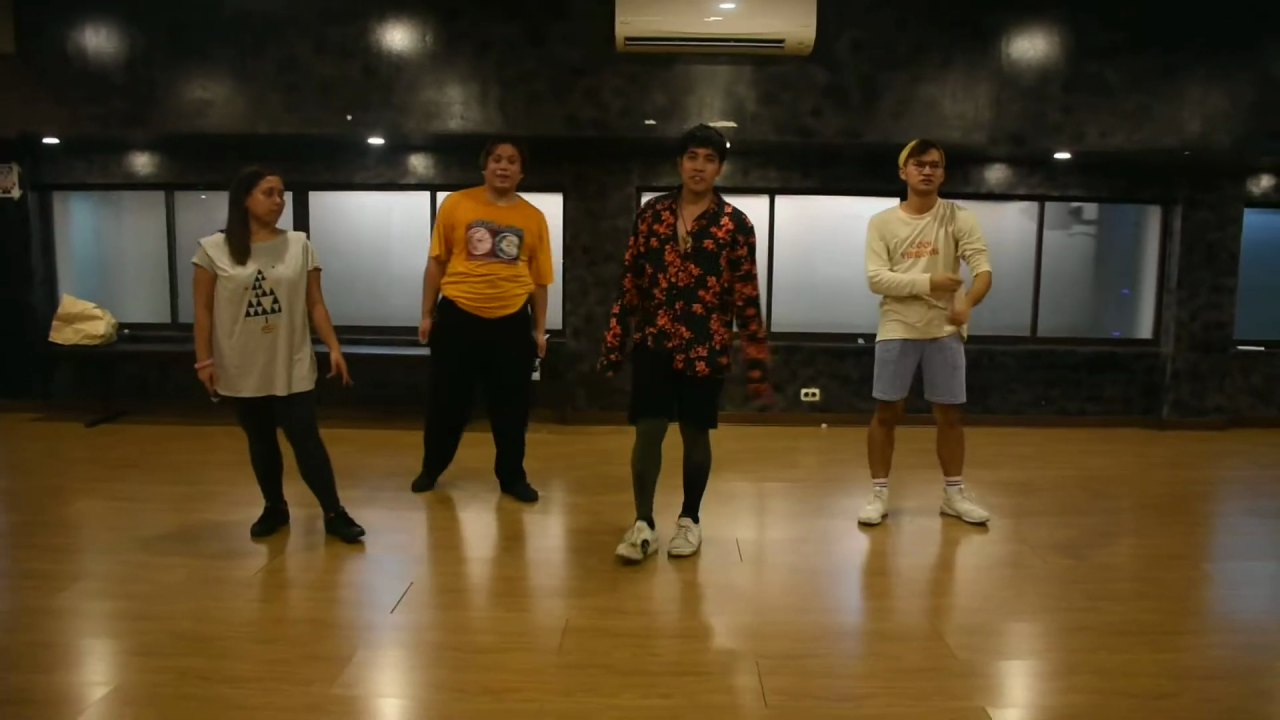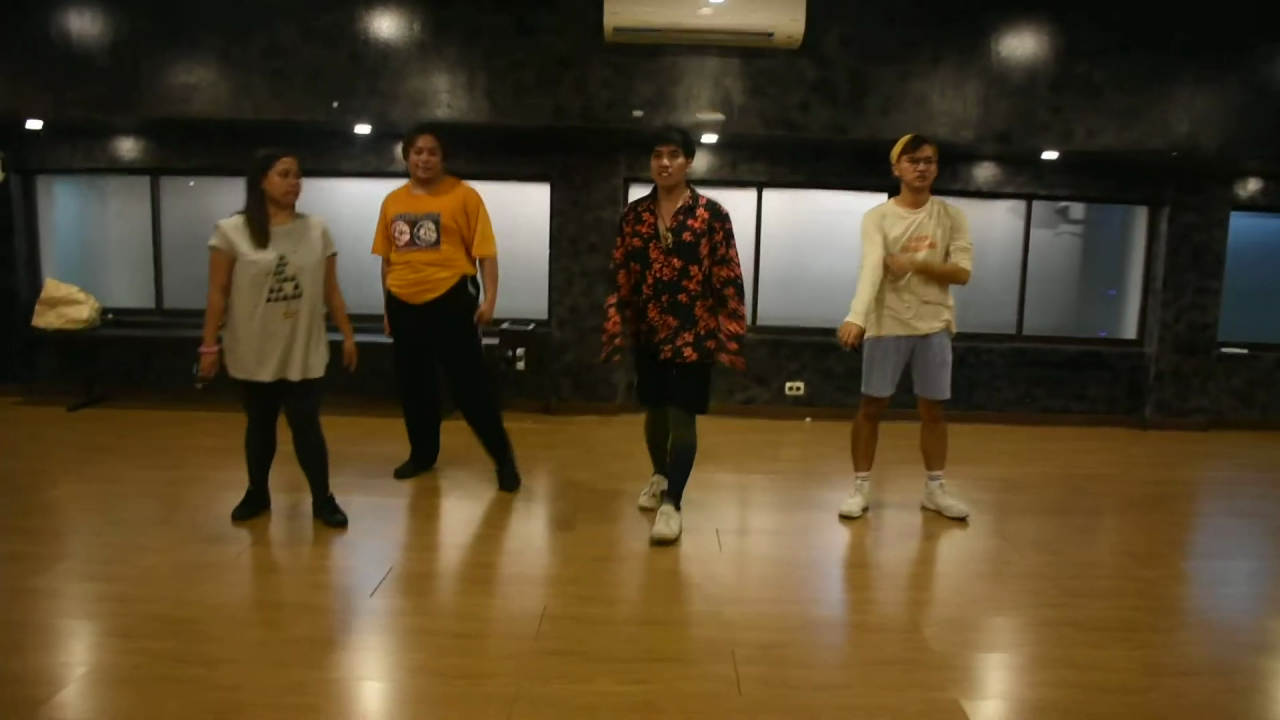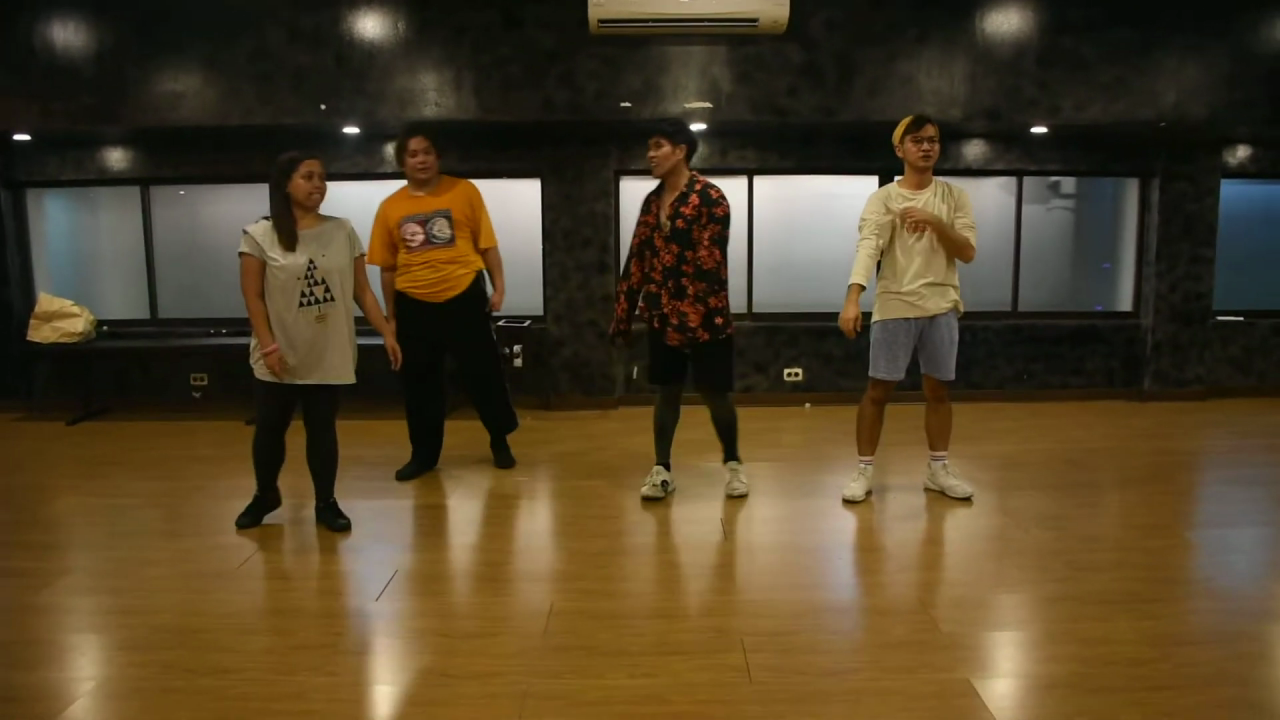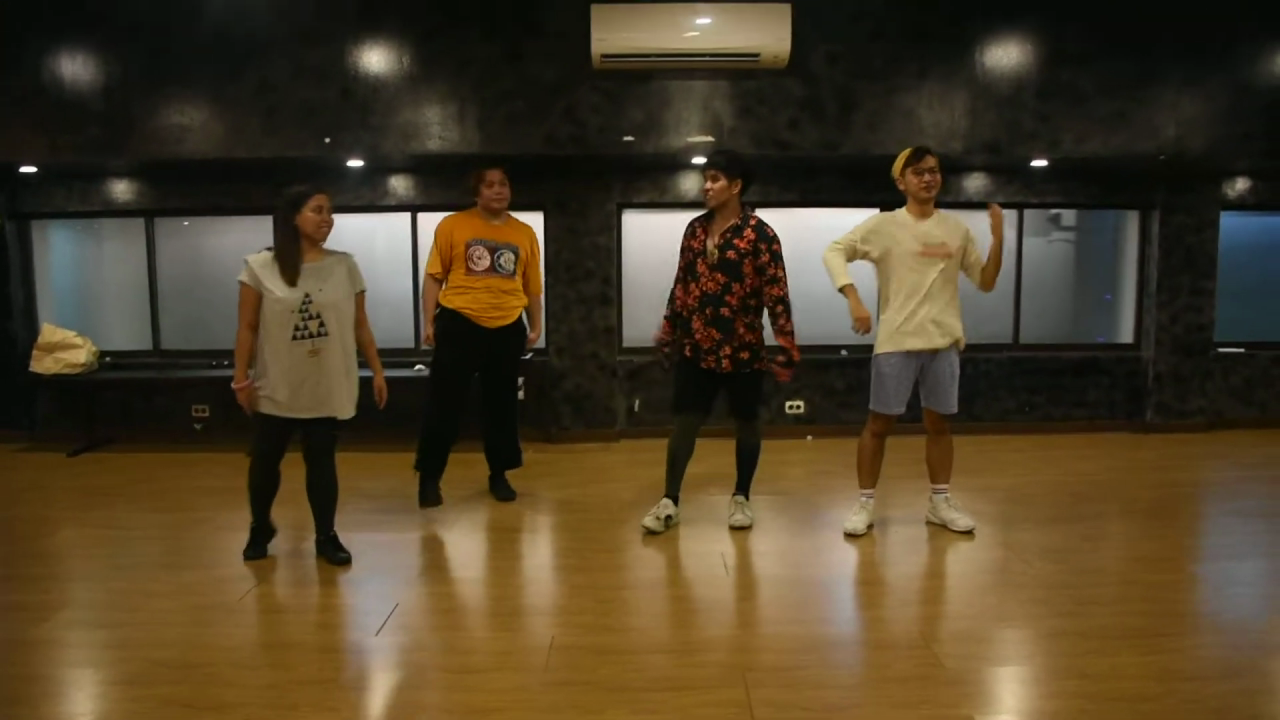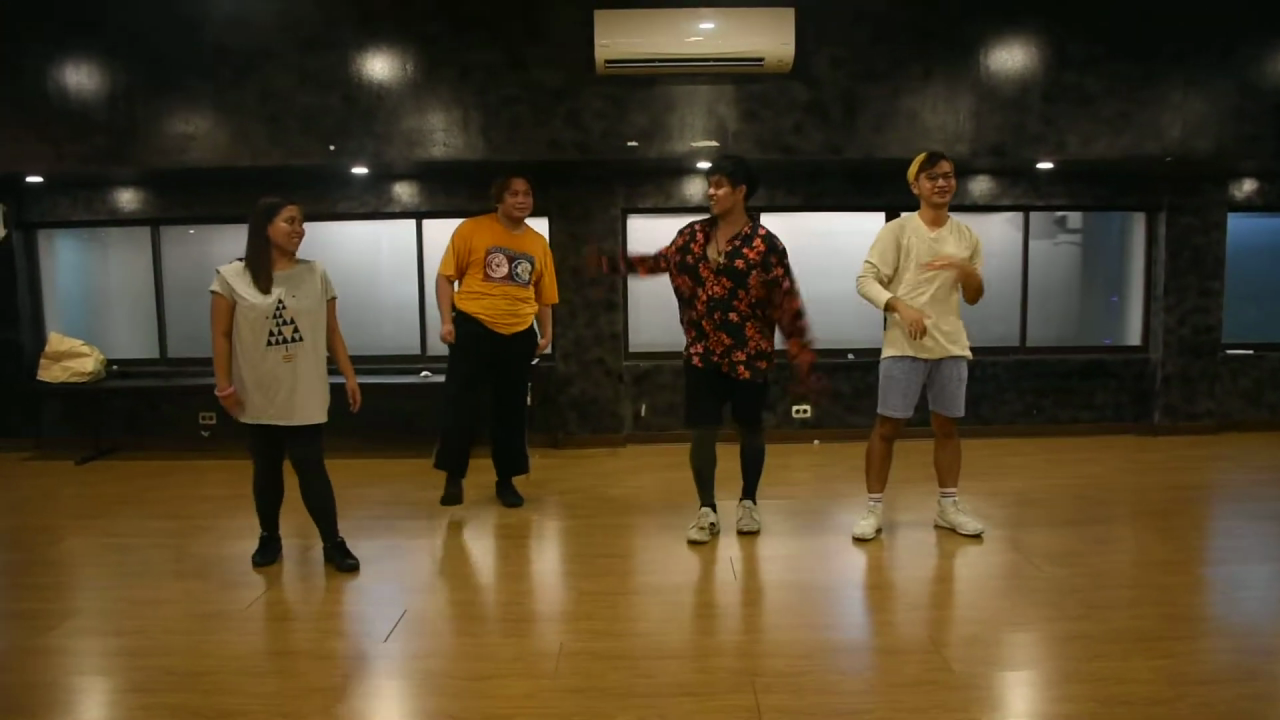
dt=0.5s
person 1, frame 1
left shoulder: (735, 224)
right shoulder: (653, 213)
left elbow: (747, 297)
right elbow: (631, 277)
left wrist: (757, 361)
right wrist: (616, 337)
left hip: (704, 347)
right hip: (653, 341)
left knee: (695, 433)
right knee: (648, 430)
left ankle: (689, 519)
right ankle: (642, 526)
person 1, frame 2
left shoulder: (712, 214)
right shoulder: (635, 214)
left elbow: (729, 279)
right elbow: (621, 276)
left wrist: (732, 338)
right wrist: (615, 328)
left hip: (693, 333)
right hip: (647, 331)
left knee: (682, 416)
right knee: (654, 411)
left ankle: (671, 505)
right ankle: (659, 476)
person 1, frame 3
left shoulder: (709, 198)
right shoulder: (652, 202)
left elbow: (709, 265)
right elbow: (637, 261)
left wrist: (688, 317)
right wrist: (623, 314)
left hip: (705, 316)
right hip: (662, 315)
left knee: (715, 394)
right knee: (667, 392)
left ankle: (733, 463)
right ankle: (661, 469)
person 1, frame 4
left shoulder: (760, 235)
right shoulder: (695, 229)
left elbow: (776, 296)
right elbow: (682, 285)
left wrist: (785, 350)
right wrist: (668, 332)
left hip: (741, 348)
right hip: (694, 346)
left knee: (746, 423)
right knee: (685, 421)
left ankle: (740, 498)
right ankle: (669, 501)
person 1, frame 5
left shoulder: (767, 244)
right shoulder: (693, 235)
left elbow: (787, 305)
right elbow: (662, 262)
left wrist: (803, 357)
right wrist: (616, 265)
left hip: (748, 355)
right hip: (702, 353)
left knee: (750, 431)
right knee: (703, 432)
left ankle: (749, 502)
right ankle: (707, 510)
person 2, frame 1
left shoulder: (959, 218)
right shoulder: (882, 222)
left elbow: (983, 270)
right elbow: (876, 278)
left wrist: (967, 304)
right wrist: (929, 282)
left hip: (945, 330)
right hip: (897, 330)
left knee: (949, 414)
right knee: (886, 412)
left ankle: (954, 494)
right ankle: (879, 494)
person 2, frame 2
left shoulder: (951, 216)
right shoulder: (878, 217)
left elbow: (962, 272)
right elbow: (871, 267)
left wrist: (917, 265)
right wrist: (854, 317)
left hip: (934, 326)
right hip: (887, 325)
left knee: (933, 409)
right knee: (871, 407)
left ankle: (935, 489)
right ankle: (861, 487)
person 2, frame 3
left shoulder: (954, 196)
right shoulder: (883, 199)
left elbow: (967, 254)
right elbow: (867, 248)
left wrist: (936, 223)
right wrist: (852, 300)
left hip: (941, 307)
right hip: (894, 307)
left knee: (938, 389)
right knee: (878, 390)
left ankle: (938, 469)
right ankle: (864, 471)
person 2, frame 4
left shoulder: (956, 228)
right shoulder: (884, 225)
left elbow: (986, 282)
right elbow: (834, 252)
left wrist: (997, 239)
right wrist: (853, 298)
left hip: (943, 341)
right hip: (895, 341)
left knee: (938, 422)
right knee: (879, 422)
left ankle: (940, 502)
right ankle: (865, 503)
person 2, frame 5
left shoulder: (967, 237)
right shoulder: (897, 231)
left elbow: (971, 296)
right elbow: (866, 279)
left wrist: (975, 281)
right wrist: (900, 308)
left hip: (951, 346)
right hip: (904, 346)
left knee: (946, 425)
right knee: (887, 426)
left ankle: (948, 505)
right ankle: (874, 508)
person 3, frame 1
left shoulder: (299, 245)
right shoulder: (213, 249)
left elbow: (315, 304)
right elbow: (203, 309)
left wrist: (334, 348)
right wrist: (203, 360)
left hip: (292, 365)
right hip: (242, 368)
left knee: (305, 437)
right knee: (260, 439)
left ankle: (334, 513)
right ankle: (275, 508)
person 3, frame 2
left shoulder: (316, 230)
right shoulder: (232, 231)
left elbow: (330, 290)
right elbow: (218, 292)
left wrist: (347, 335)
right wrist: (209, 345)
left hip: (304, 351)
right hip: (255, 351)
left knee: (306, 424)
right knee: (259, 423)
left ankle: (322, 498)
right ankle: (257, 493)
person 3, frame 3
left shoulder: (343, 231)
right shoulder: (259, 237)
left elbow: (361, 290)
right elbow: (254, 297)
left wrist: (387, 333)
right wrist: (267, 346)
left hip: (330, 354)
right hip: (283, 355)
left knee: (322, 428)
right knee: (269, 428)
left ankle: (326, 503)
right ankle: (265, 495)
person 3, frame 4
left shoulder: (345, 265)
right shoulder: (260, 267)
left elbow: (359, 325)
right elbow: (247, 328)
left wrist: (377, 371)
right wrist: (241, 379)
left hip: (327, 387)
right hip: (275, 388)
left knee: (321, 461)
right knee: (264, 459)
left ankle: (326, 536)
right ankle: (260, 528)
person 3, frame 5
left shoulder: (316, 275)
right shoulder: (232, 277)
left elbow: (331, 332)
right elbow: (221, 336)
left wrist: (349, 376)
right wrist: (224, 385)
left hip: (305, 394)
right hip: (258, 395)
left knee: (311, 466)
right knee: (266, 467)
left ankle: (333, 542)
right ankle: (269, 538)
person 4, frame 1
left shoulder: (532, 217)
right shoulder: (456, 205)
left elbow: (540, 278)
right elbow: (436, 263)
left wrist: (539, 328)
right wrist: (427, 314)
left hip: (510, 321)
right hip: (457, 315)
left knee: (511, 403)
right knee: (446, 398)
left ankle: (512, 475)
right ankle: (432, 467)
person 4, frame 2
left shoulder: (464, 196)
right shoulder: (392, 201)
left elbow: (485, 252)
right elbow: (388, 259)
left wrist: (489, 297)
right wrist: (388, 307)
left hip: (452, 300)
right hip: (404, 306)
left knee: (470, 381)
right knee: (414, 385)
left ankle: (503, 456)
right ankle: (422, 454)
person 4, frame 3
left shoulder: (465, 192)
right shoulder: (390, 208)
left elbow: (487, 244)
right elbow: (387, 267)
left wrist: (498, 287)
right wrist: (392, 316)
left hip: (466, 298)
right hip: (416, 306)
left knee: (484, 372)
right knee: (420, 384)
left ankle: (500, 441)
right ankle: (423, 455)
person 4, frame 4
left shoulder: (524, 233)
right shoulder: (452, 226)
left elbow: (532, 287)
right elbow: (434, 277)
left wrist: (536, 326)
right wrist: (430, 321)
left hip: (507, 329)
right hip: (459, 324)
left knee: (501, 404)
right knee: (445, 399)
left ankle: (499, 474)
right ankle: (429, 474)
person 4, frame 5
left shoulder: (539, 243)
right shoulder: (471, 230)
left elbow: (543, 296)
right elbow: (446, 277)
left wrist: (545, 334)
right wrist: (446, 320)
left hip: (518, 335)
right hip: (472, 328)
left knee: (511, 409)
right knee: (460, 400)
left ankle: (506, 480)
right ankle: (453, 478)
